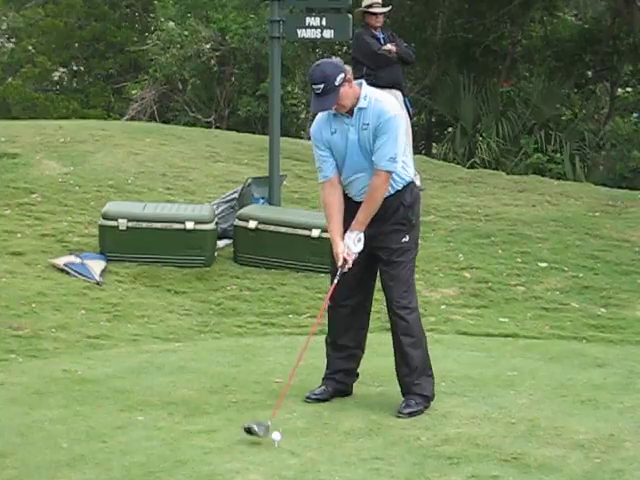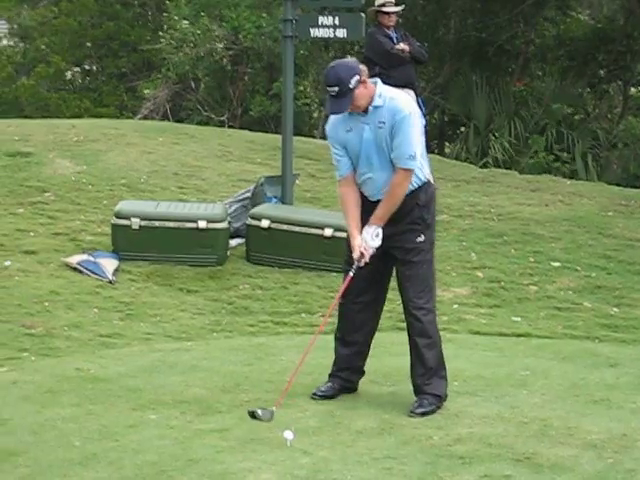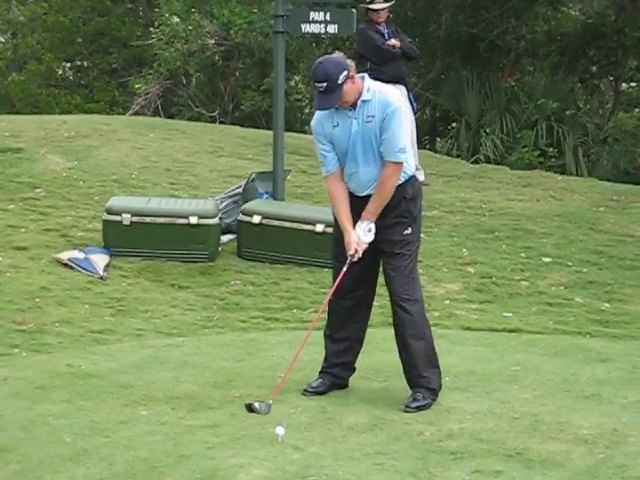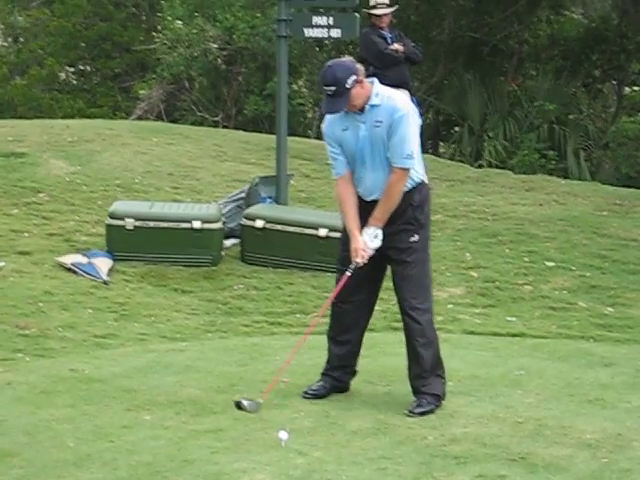
dt=0.3s
person 1, frame 1
left shoulder: (385, 111)
right shoulder: (321, 126)
left elbow: (383, 177)
right elbow: (331, 184)
left wrist: (356, 231)
right wrist: (337, 239)
left hip: (395, 207)
right hip: (353, 206)
left knee: (400, 300)
right knee: (343, 299)
left ankle: (418, 388)
right ankle: (339, 378)
person 1, frame 2
left shoulder: (401, 109)
right shoulder: (337, 124)
left elbow: (404, 174)
right elbow: (347, 182)
left wrist: (376, 226)
right wrist: (355, 235)
left hip: (410, 206)
right hip: (369, 204)
left knee: (417, 300)
right knee: (355, 297)
left ankle: (431, 387)
right ankle: (345, 375)
person 1, frame 3
left shoulder: (390, 103)
right shoulder: (322, 119)
left elbow: (393, 167)
right elbow: (334, 177)
left wrist: (368, 222)
right wrist: (348, 230)
left hip: (397, 201)
right hip: (354, 202)
left knee: (404, 292)
right knee: (345, 292)
left ankle: (425, 381)
right ankle: (336, 371)
person 1, frame 4
left shoulder: (399, 108)
right shoulder: (333, 123)
left elbow: (400, 173)
right elbow: (343, 181)
left wrist: (376, 226)
right wrist: (355, 234)
left hip: (404, 207)
right hip: (362, 206)
left knee: (413, 300)
right knee: (348, 296)
left ankle: (429, 387)
right ankle: (337, 374)
person 2, frame 1
left shoulder: (388, 34)
right shoulder: (361, 35)
left elbow: (410, 56)
left wrist: (395, 49)
right wrist: (397, 55)
left hip: (396, 92)
left knee: (405, 133)
person 2, frame 2
left shoulder: (402, 34)
right shoulder: (373, 34)
left elbow: (423, 55)
right elbow: (390, 57)
left wrist: (408, 49)
right wrist: (409, 56)
left hip: (408, 90)
person 2, frame 3
left shoulder: (393, 28)
right shoulder: (364, 30)
left elbow: (414, 51)
right elbow: (379, 52)
left wrist: (400, 44)
right wrist: (401, 51)
left hip: (399, 87)
left ankle: (414, 171)
person 2, frame 4
left shoulder: (397, 34)
right shoulder: (368, 34)
left elbow: (417, 55)
right elbow: (384, 57)
left wrist: (402, 49)
right wrist: (404, 55)
left hip: (402, 89)
